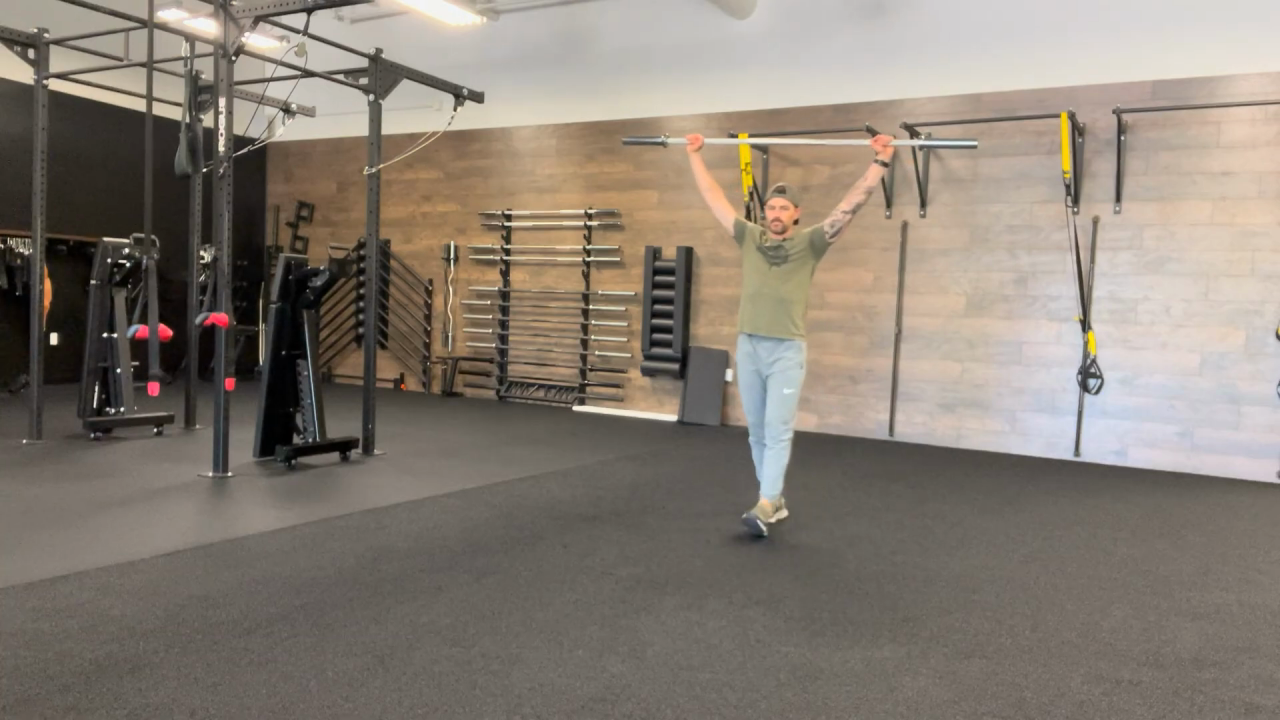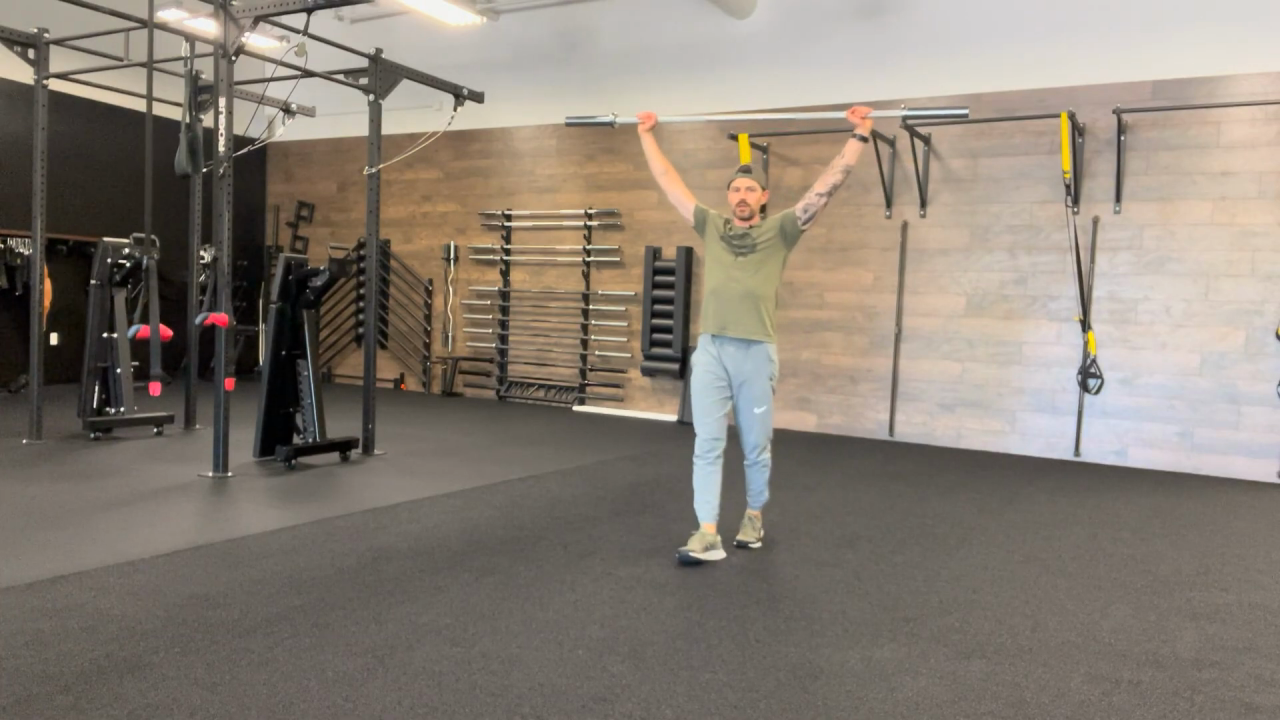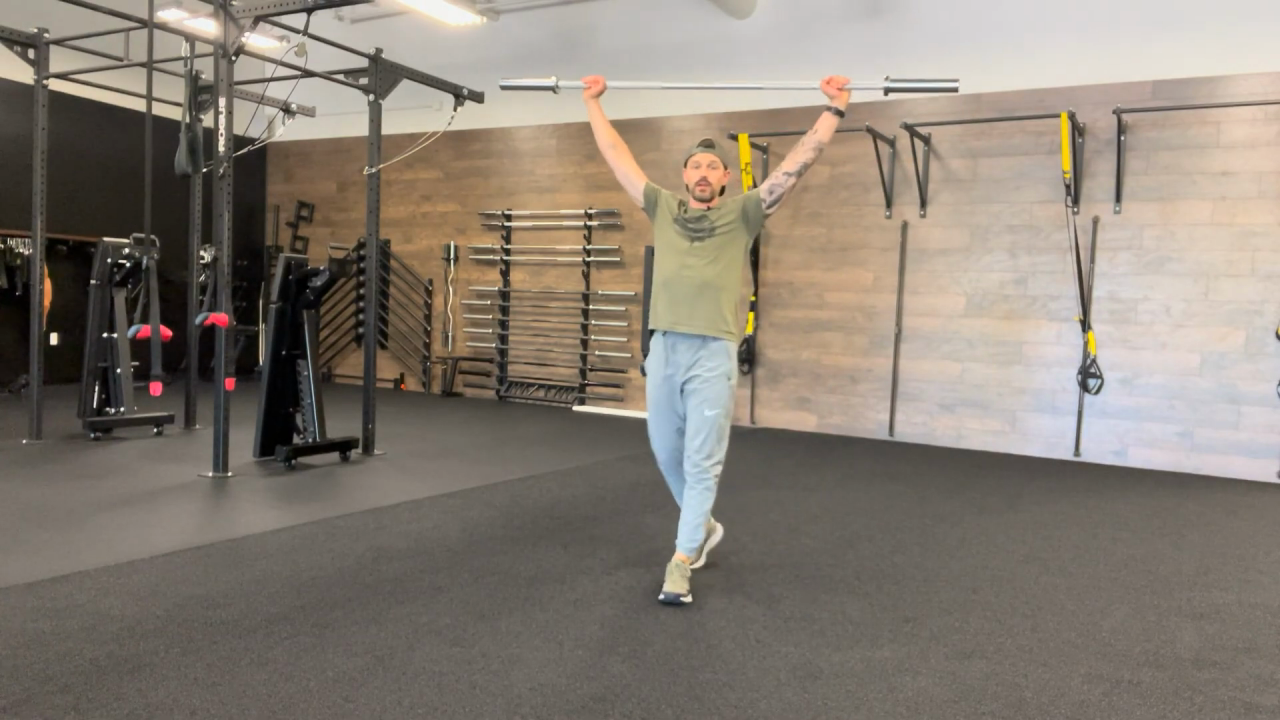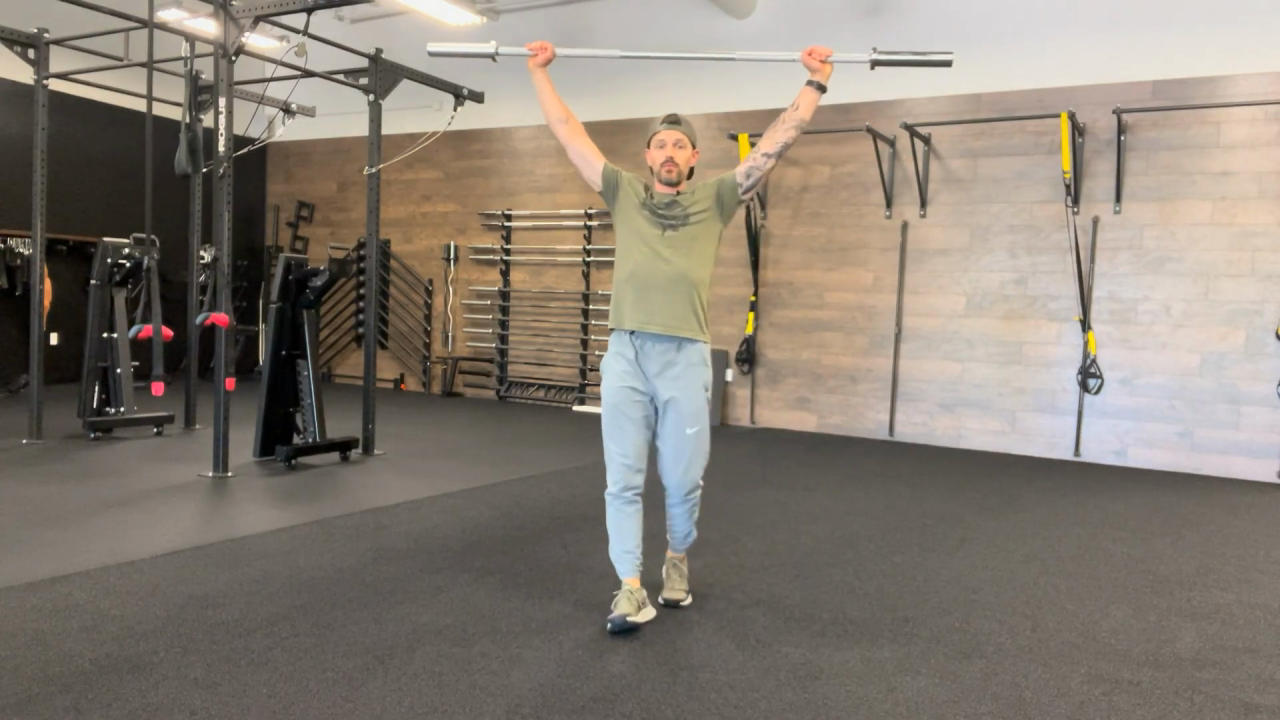
dt=1s
person 1, frame 1
left shoulder: (811, 242)
right shoulder: (749, 237)
left elbow: (851, 204)
right elbow: (713, 197)
left wrist: (881, 161)
right wrist: (694, 155)
left hip: (787, 348)
right hip: (748, 345)
left knee: (777, 428)
right knee: (757, 432)
left ankle: (764, 507)
right ankle: (774, 499)
person 1, frame 2
left shoulder: (780, 230)
right shoulder: (711, 226)
left elbow: (828, 185)
right elbow: (669, 181)
left wrist: (859, 135)
right wrist: (646, 134)
left hip: (755, 352)
right hip: (709, 350)
left knee: (755, 446)
right knee: (707, 445)
left ankle: (754, 514)
right ankle: (708, 533)
person 1, frame 3
left shoulder: (743, 212)
right shoulder: (662, 207)
left elbow: (798, 163)
right elbow: (616, 155)
left wrist: (835, 107)
right wrist: (593, 102)
left hip: (712, 352)
right hip: (662, 349)
left knee: (701, 463)
right knee: (669, 456)
left ankle: (681, 560)
right ankle: (705, 524)
person 1, frame 4
left shoulder: (715, 198)
right shoulder: (623, 192)
left elbow: (776, 142)
right elbow: (568, 132)
left wrist: (816, 81)
right wrist: (540, 71)
left hip: (686, 356)
right hip: (625, 353)
left knee: (683, 479)
right knee: (624, 480)
left ankle: (678, 557)
right ankle: (630, 588)
